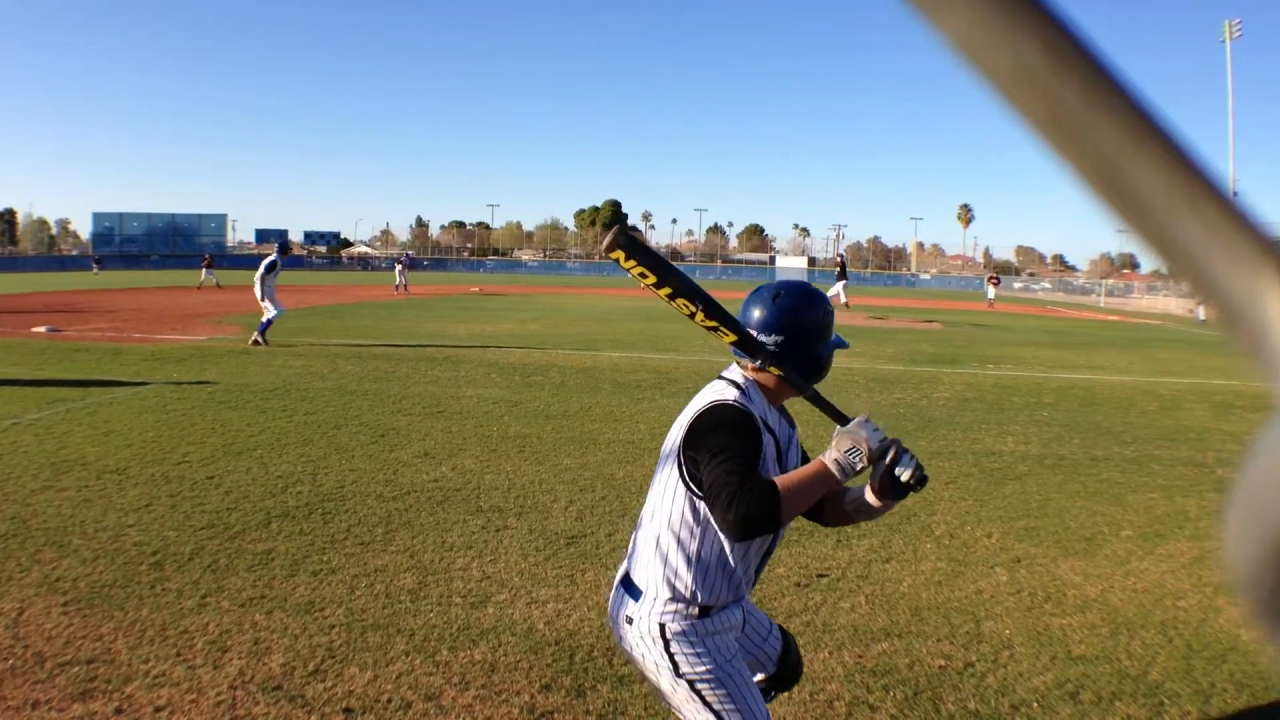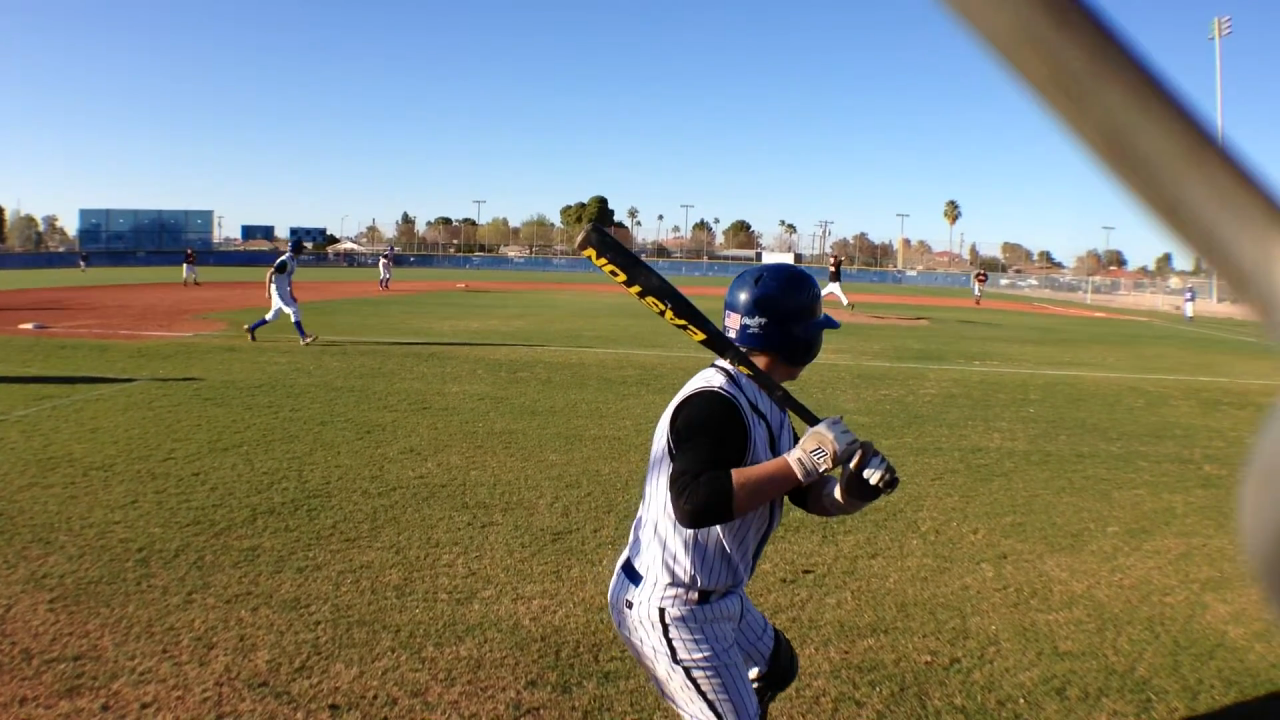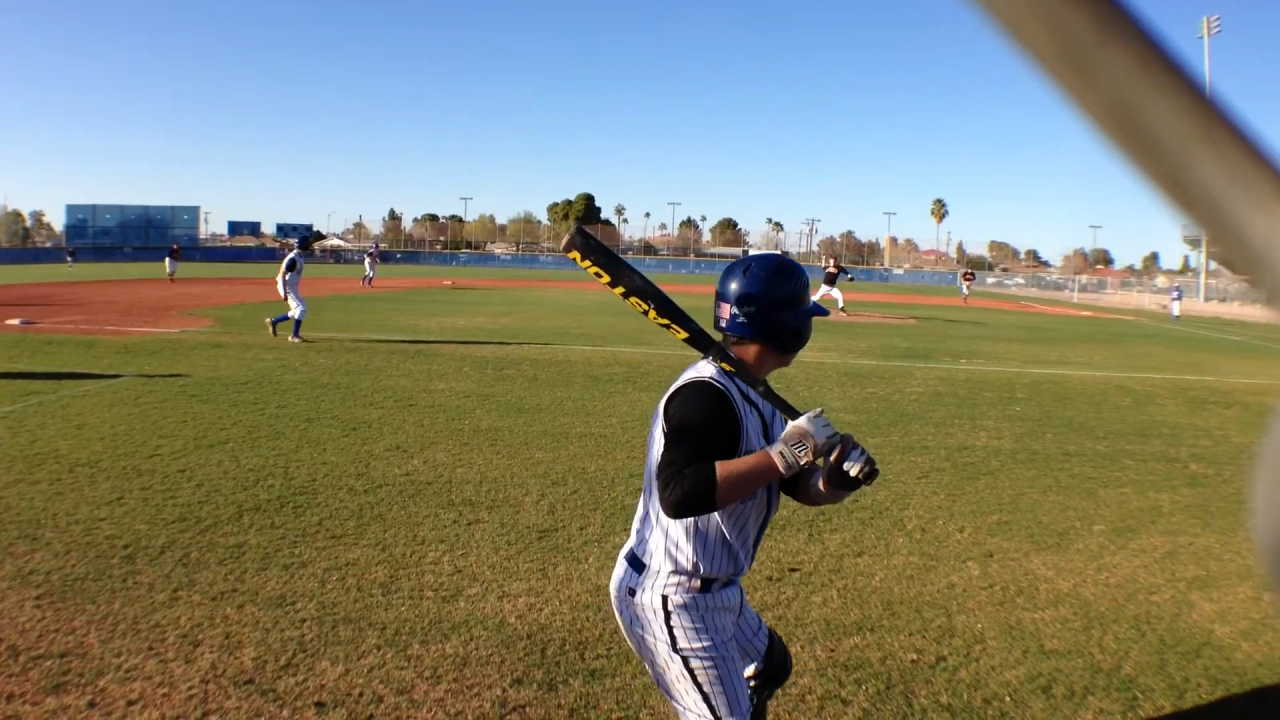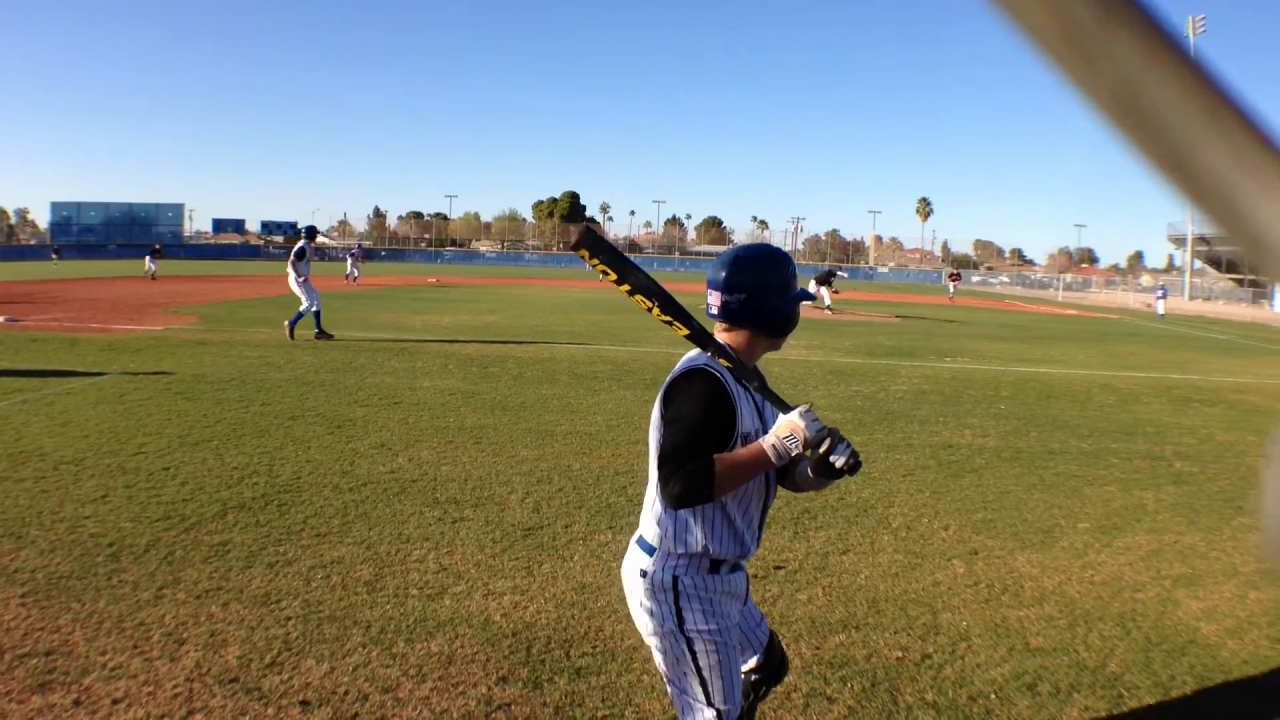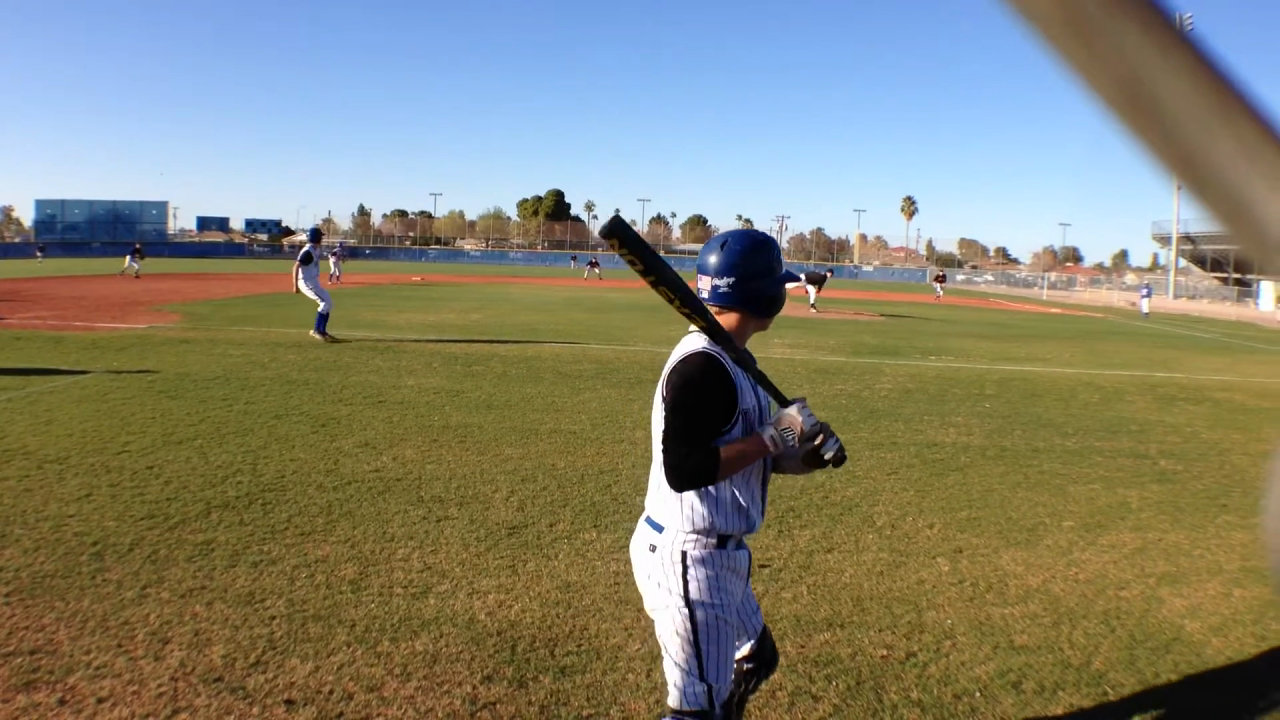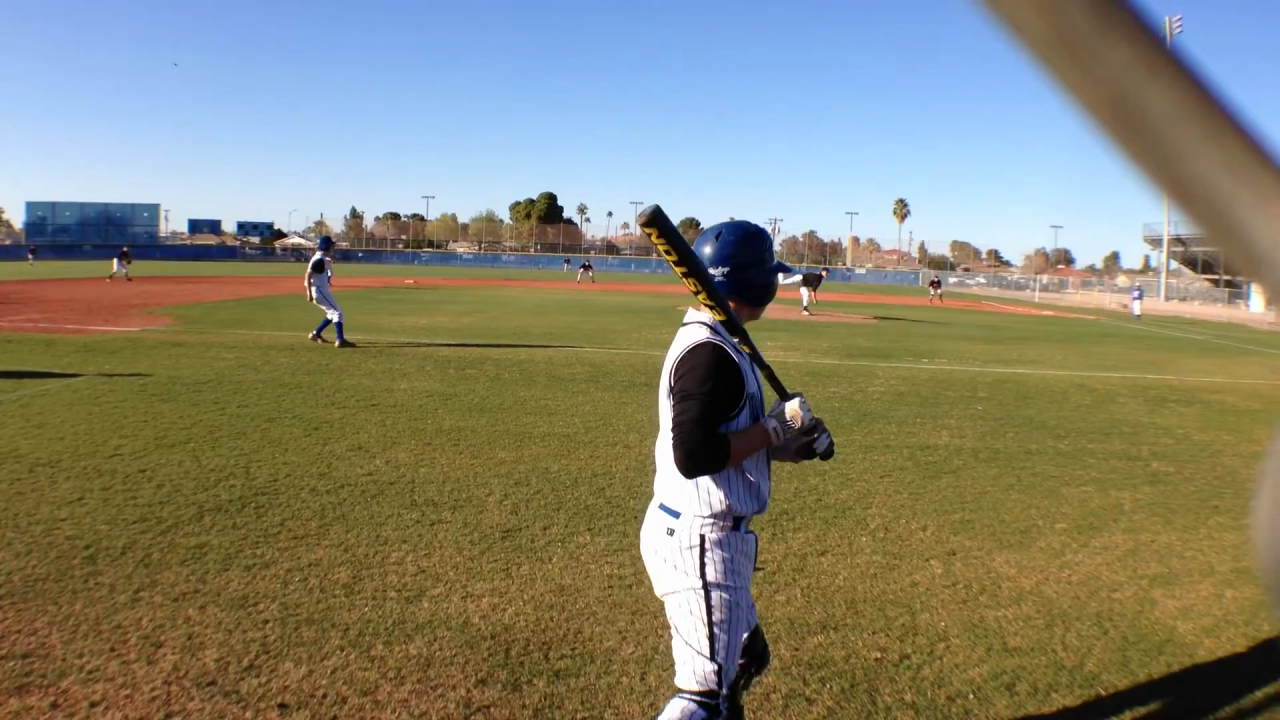
dt=0.4s
person 1, frame 1
left shoulder: (769, 415)
right shoulder: (726, 417)
left elbow: (820, 506)
right elbow: (741, 517)
left wrist: (878, 496)
right wrist: (838, 461)
left hip: (713, 606)
right hip: (671, 621)
left knee: (781, 665)
person 1, frame 2
left shoulder: (764, 400)
right shoulder: (713, 402)
left elbow: (809, 495)
right elbow: (694, 503)
left wrist: (850, 491)
right wrist: (803, 460)
left hip: (714, 597)
right hip: (670, 609)
left knee: (774, 669)
person 1, frame 3
left shoulder: (753, 392)
right shoulder: (705, 393)
left elbow: (800, 486)
right elbow: (679, 495)
left wrist: (837, 477)
right wrist: (784, 454)
left hip: (710, 589)
right hip: (672, 598)
left knee: (767, 669)
person 1, frame 4
left shoulder: (743, 378)
right shoulder: (703, 379)
left elbow: (781, 472)
right elbow: (680, 486)
left wrist: (822, 466)
right wrist: (777, 444)
left hip: (716, 575)
right hip: (683, 581)
left knee: (764, 667)
person 1, frame 5
left shoulder: (727, 358)
right shoulder: (703, 364)
left elbow: (746, 452)
right elbow: (682, 470)
left wrist: (804, 454)
right wrist: (774, 437)
left hip: (713, 553)
right hip: (689, 558)
left knee: (753, 660)
person 1, frame 6
left shoulder: (707, 341)
right shoulder: (709, 352)
right elbow: (694, 456)
left wrist: (794, 445)
right wrist: (776, 426)
left hip: (695, 534)
right hip: (701, 541)
left knee: (745, 658)
